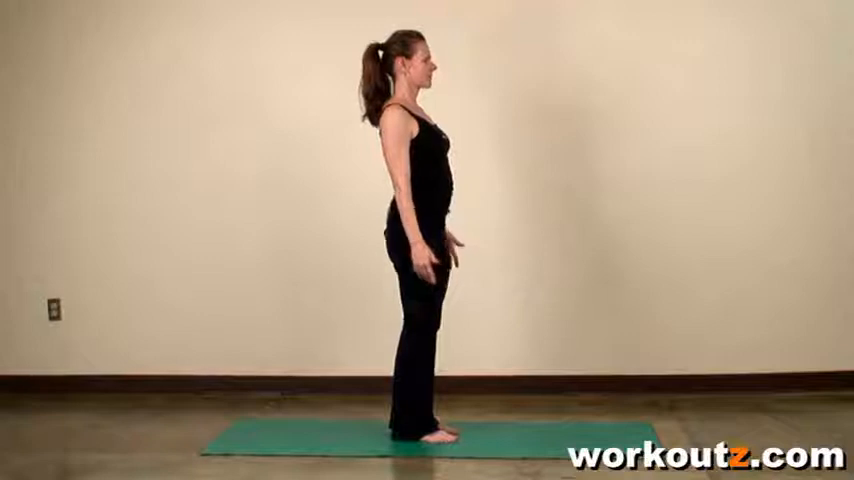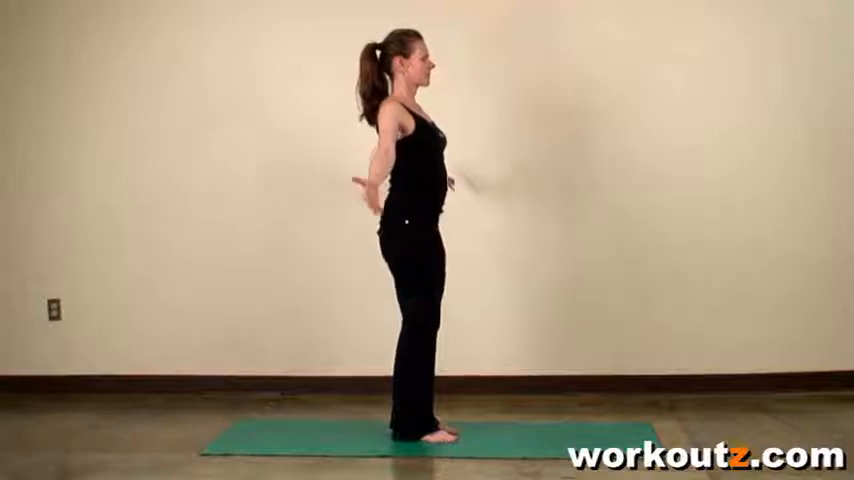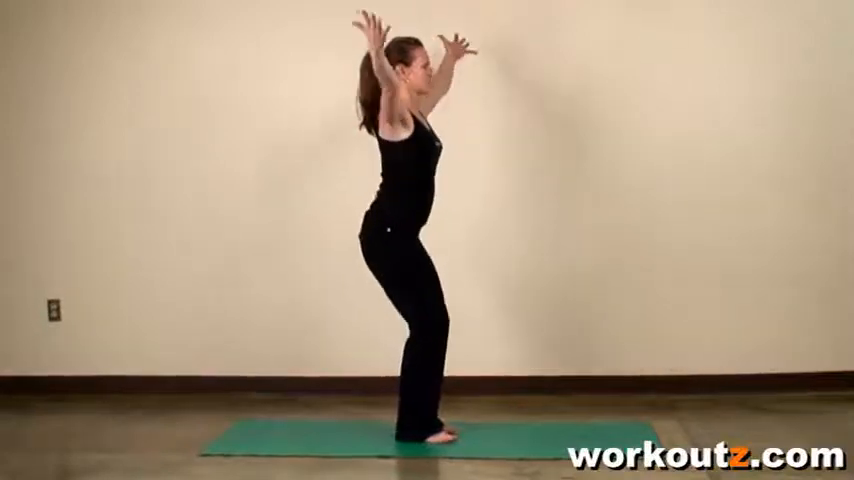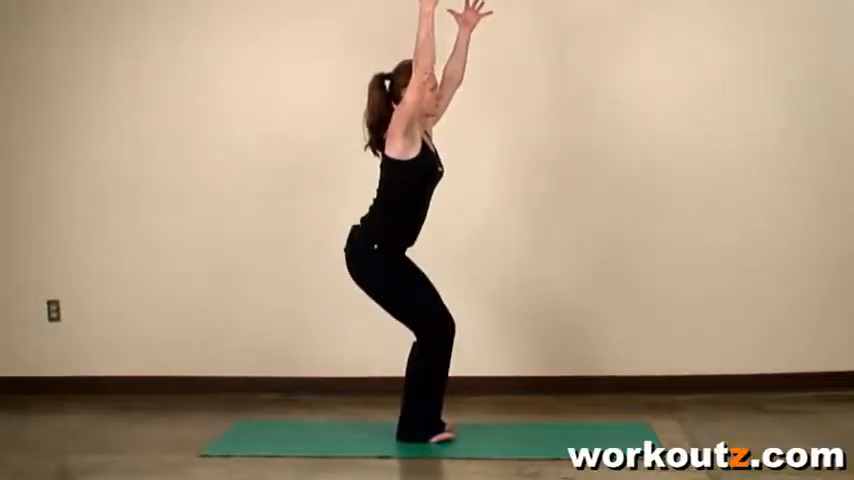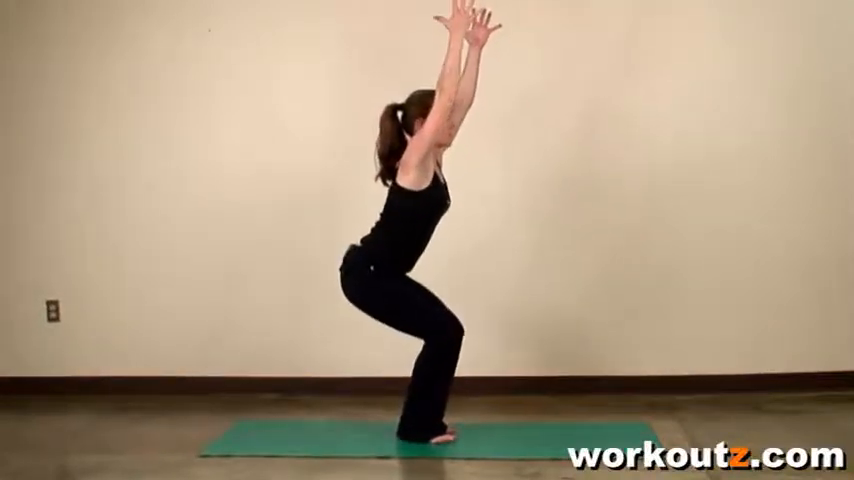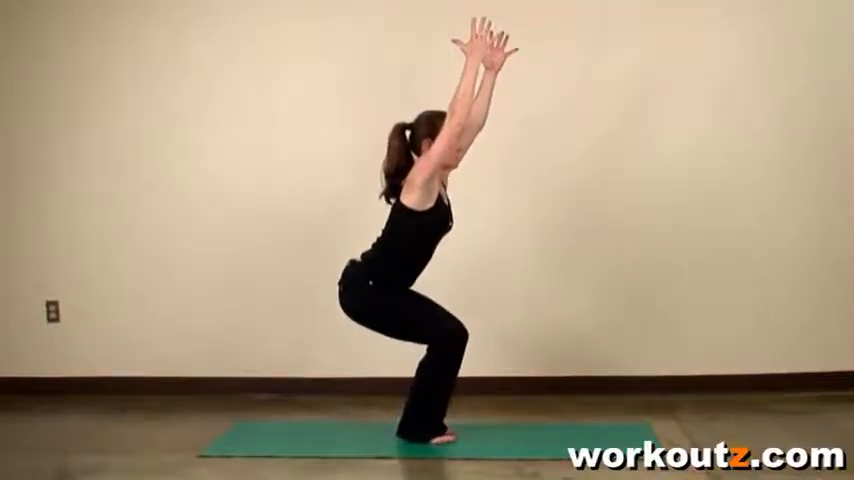
dt=0.7s
person 1, frame 1
left shoulder: (414, 111)
right shoulder: (394, 115)
right elbow: (402, 185)
right wrist: (415, 242)
left hip: (429, 228)
right hip: (413, 232)
left knee: (426, 326)
right knee: (419, 326)
left ankle: (418, 418)
right ankle: (411, 424)
person 1, frame 2
left shoulder: (413, 108)
right shoulder: (392, 109)
right elbow: (386, 151)
left wrist: (439, 178)
right wrist: (372, 183)
left hip: (424, 228)
right hip: (405, 229)
left knee: (425, 324)
right knee: (419, 324)
left ankle: (419, 418)
right ankle: (411, 424)
person 1, frame 3
left shoulder: (414, 111)
right shoulder: (392, 112)
left elbow: (440, 85)
right elbow: (384, 81)
left wrist: (451, 59)
right wrist: (376, 49)
left hip: (401, 235)
right hip: (386, 235)
left knee: (433, 323)
right knee: (428, 324)
left ankle: (423, 420)
right ankle: (415, 425)
person 1, frame 4
left shoulder: (422, 130)
right shoulder: (402, 131)
left elbow: (452, 79)
right elbow: (420, 71)
left hip: (385, 252)
right hip: (372, 252)
left knee: (437, 329)
right knee: (435, 329)
left ankle: (423, 421)
right ankle: (417, 426)
person 1, frame 5
left shoulder: (432, 160)
right shoulder: (414, 161)
left elbow: (461, 101)
right elbow: (446, 96)
left wrist: (475, 47)
left hip: (381, 272)
right hip: (366, 275)
left knee: (447, 332)
right knee: (444, 332)
left ankle: (423, 422)
right ankle: (419, 426)
person 1, frame 6
left shoulder: (438, 179)
right shoulder: (420, 180)
left elbow: (473, 123)
right elbow: (457, 120)
left wrist: (491, 70)
right wrist: (473, 61)
left hip: (381, 287)
right hip: (365, 289)
left knee: (450, 335)
right knee: (449, 336)
left ankle: (423, 422)
right ankle: (418, 426)
